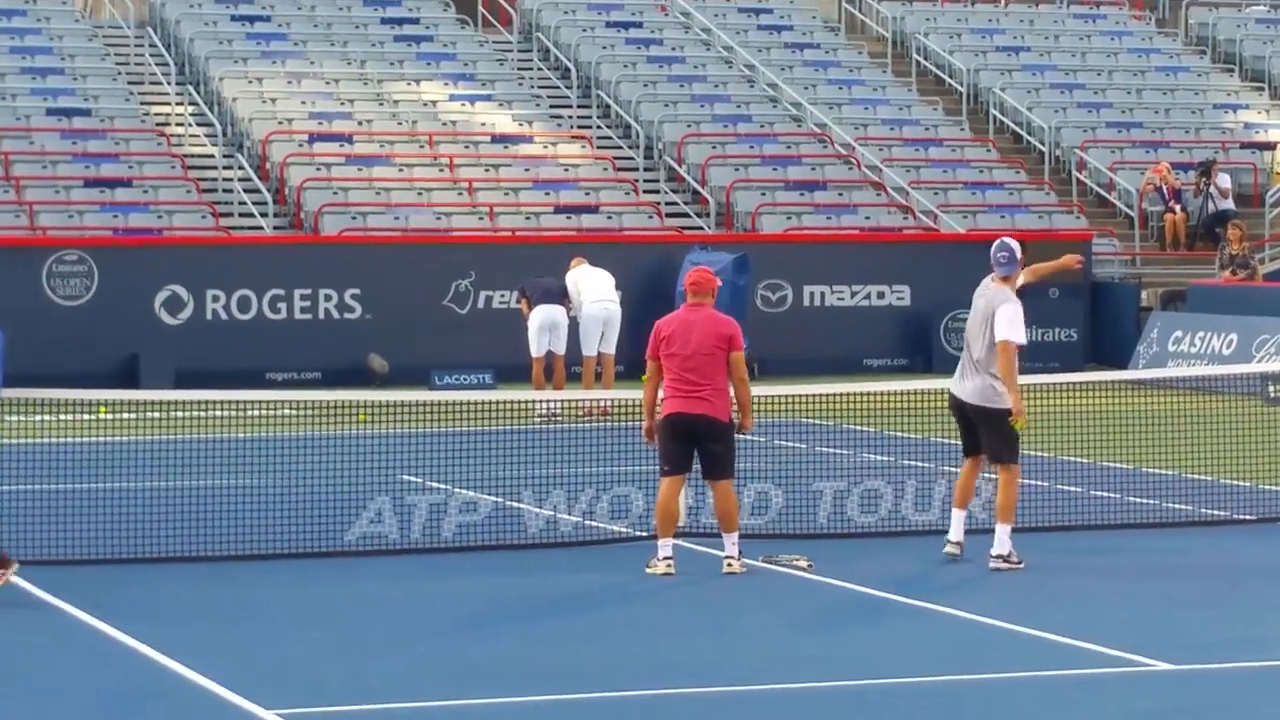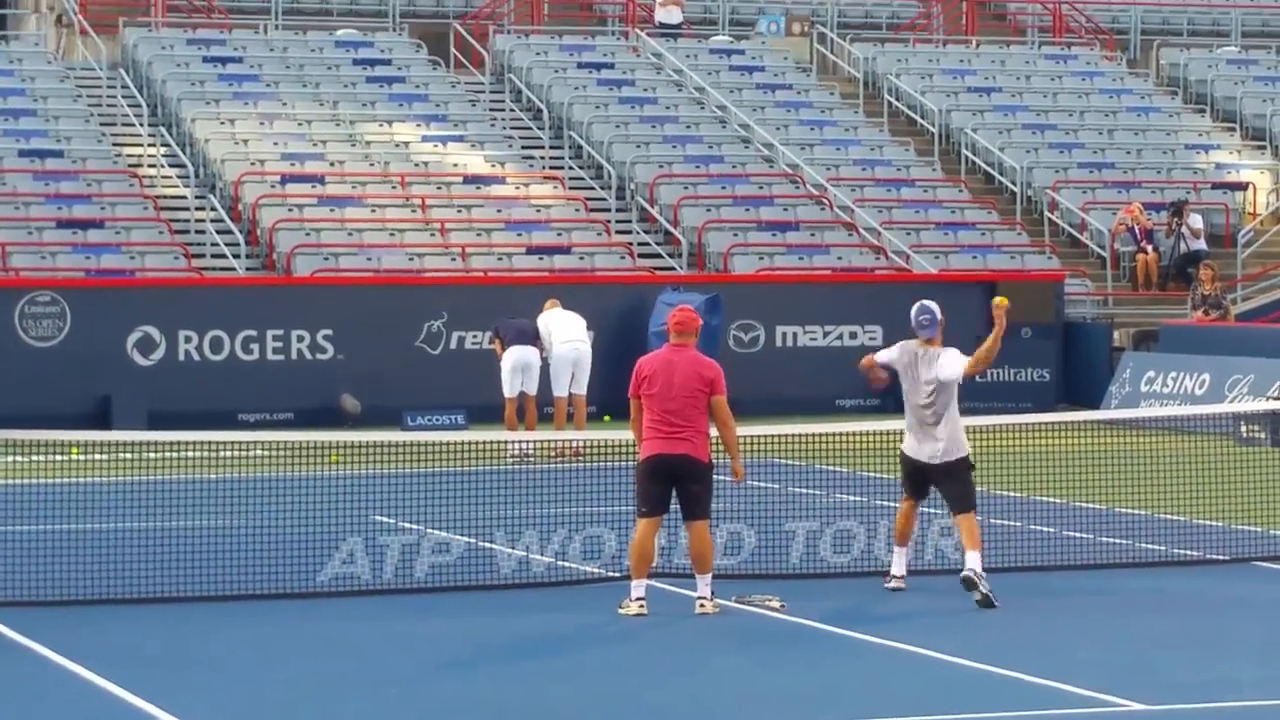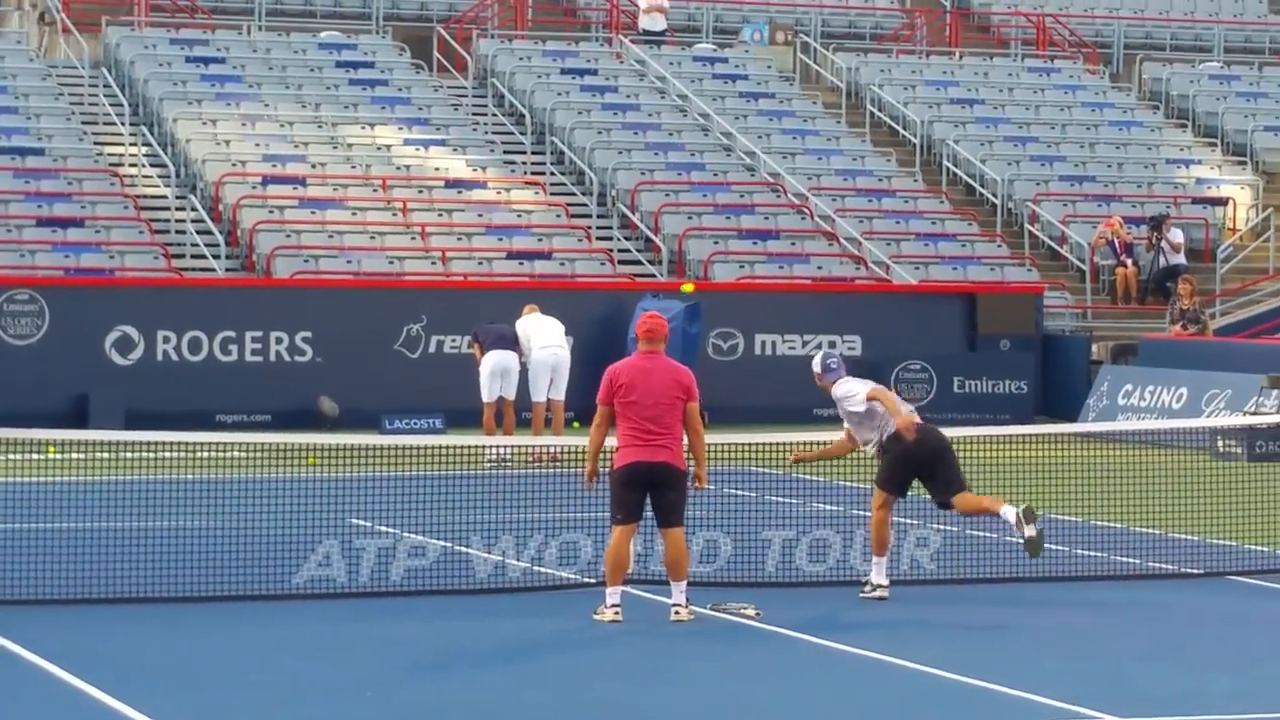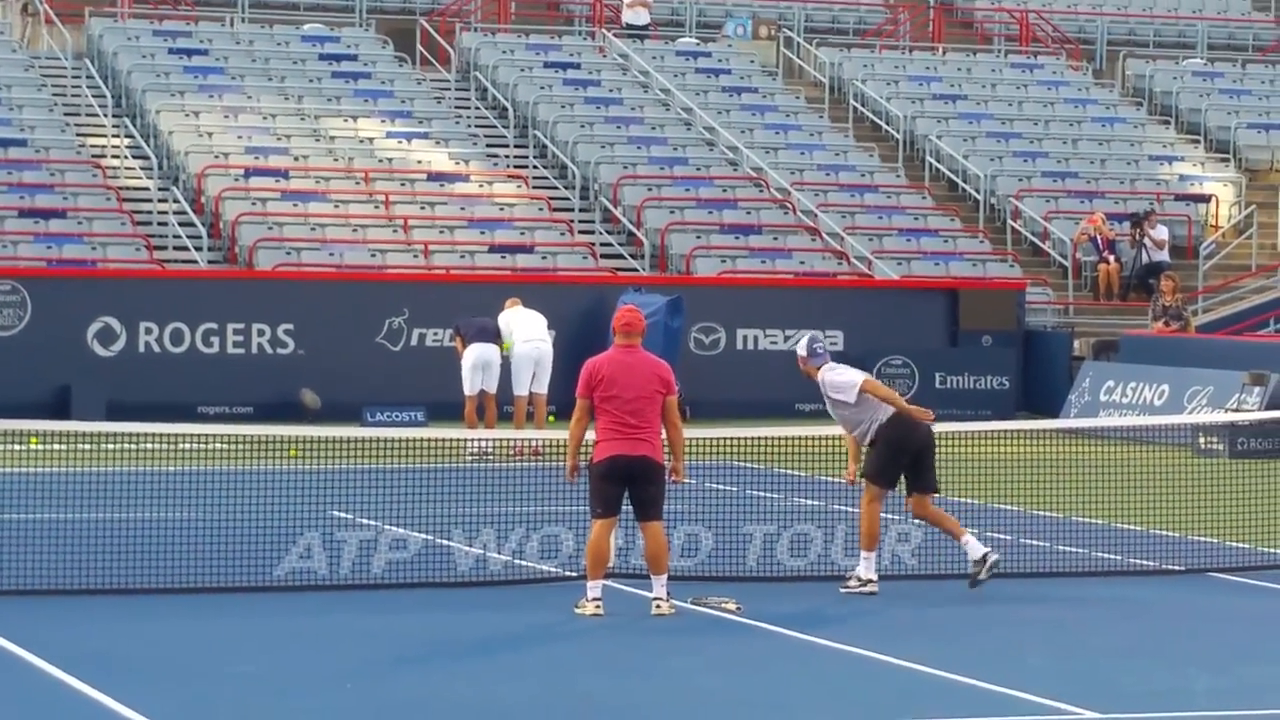
dt=0.4s
person 1, frame 1
left shoulder: (663, 326)
right shoulder: (728, 325)
left elbow: (652, 377)
right elbow: (739, 376)
left wrist: (649, 417)
right wrist: (746, 414)
left hip: (674, 415)
right hip: (715, 416)
left knee: (670, 483)
right knee: (722, 485)
left ankle: (664, 556)
right ankle: (732, 555)
person 1, frame 2
left shoulder: (644, 364)
right shoulder: (710, 368)
left elbow: (636, 417)
right elbow: (723, 419)
right wrist: (735, 459)
left hip: (653, 456)
right hip: (694, 458)
left knee: (646, 525)
right knee: (699, 526)
left ankle: (637, 597)
right ankle: (705, 596)
person 1, frame 3
left shoulder: (615, 372)
right shoulder: (683, 374)
left elbow: (600, 422)
right elbow: (694, 427)
left wrist: (591, 461)
right wrist: (701, 465)
left hip: (629, 463)
right hip: (670, 464)
left knee: (621, 531)
right knee: (674, 532)
left ankle: (612, 604)
right ankle: (680, 603)
person 1, frame 4
left shoulder: (594, 366)
right shoulder: (661, 368)
left elbow: (580, 416)
right elbow: (673, 420)
left wrist: (572, 456)
right wrist: (678, 459)
left hip: (608, 457)
right hip: (649, 458)
left knee: (601, 525)
right knee: (653, 526)
left ankle: (593, 597)
right ankle: (660, 597)
person 2, frame 1
left shoulder: (988, 284)
right shoulder: (1008, 304)
left elbow: (1023, 275)
right elbow: (1004, 351)
left wrist: (1059, 263)
right wrist: (1013, 397)
left hip: (961, 393)
right hip: (990, 400)
left knee: (972, 462)
right knee: (1008, 473)
left ankle: (954, 537)
right ankle: (1002, 550)
person 2, frame 2
left shoulder: (904, 352)
right shoulder: (945, 359)
left elbow: (867, 363)
right elbow: (973, 367)
left wrist: (878, 378)
right wrist: (998, 331)
left hip: (914, 453)
right hip: (950, 455)
left knee: (910, 502)
right knee: (967, 518)
left ankle: (898, 571)
right ankle: (973, 569)
person 2, frame 3
left shoulder: (843, 389)
right shoulder: (851, 388)
left elbow: (879, 395)
right elbow: (848, 442)
left wrist: (899, 414)
right wrist: (810, 455)
left hip: (904, 442)
right hip: (932, 438)
left knee: (881, 507)
right knee: (963, 501)
left ankle: (879, 580)
right ankle: (1016, 515)
person 2, frame 4
left shoulder: (830, 377)
right shoulder: (837, 373)
left elbow: (873, 387)
right elbow: (853, 427)
left wrist: (908, 409)
right wrist: (852, 464)
left hip: (895, 432)
right hip: (915, 431)
left knee: (871, 501)
right knee: (922, 508)
left ankle: (866, 575)
right ankle: (979, 553)
